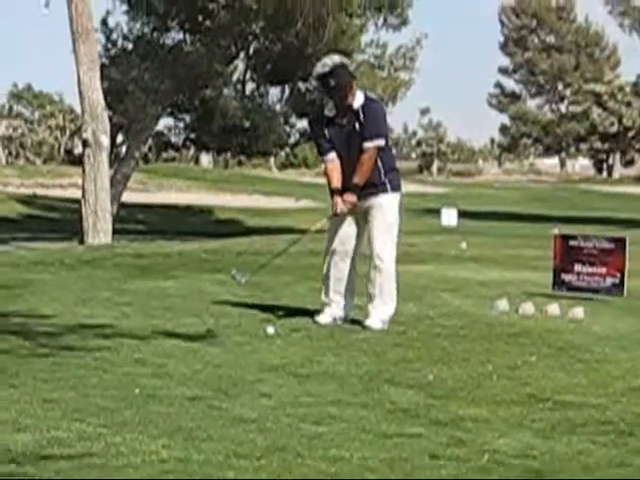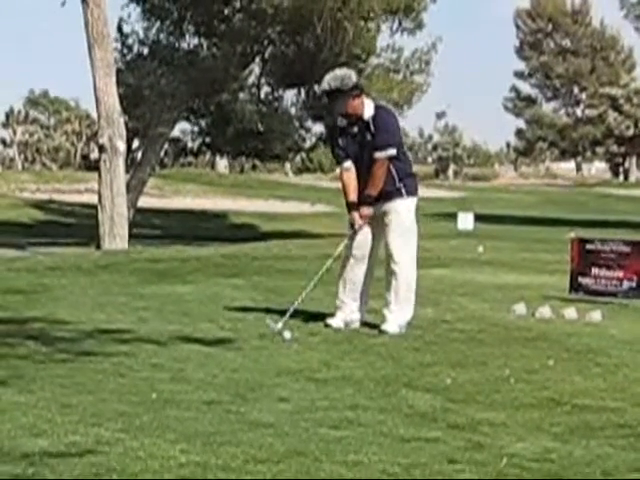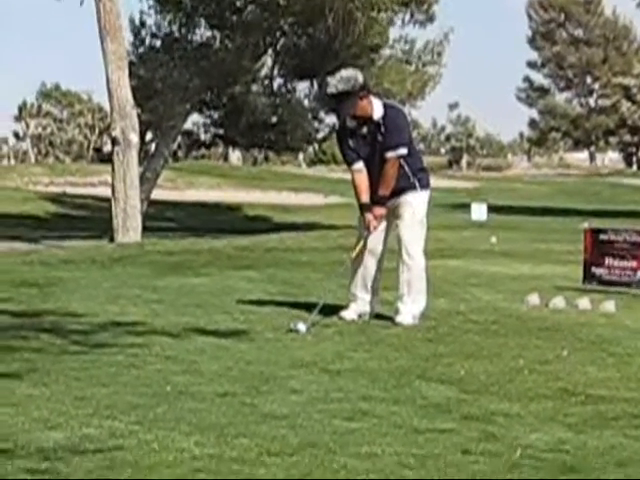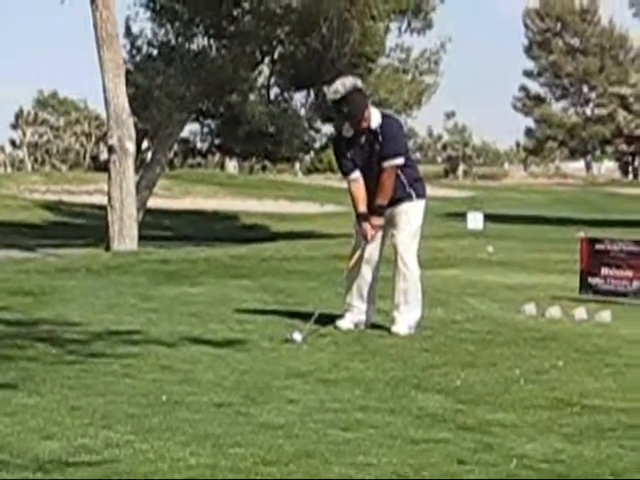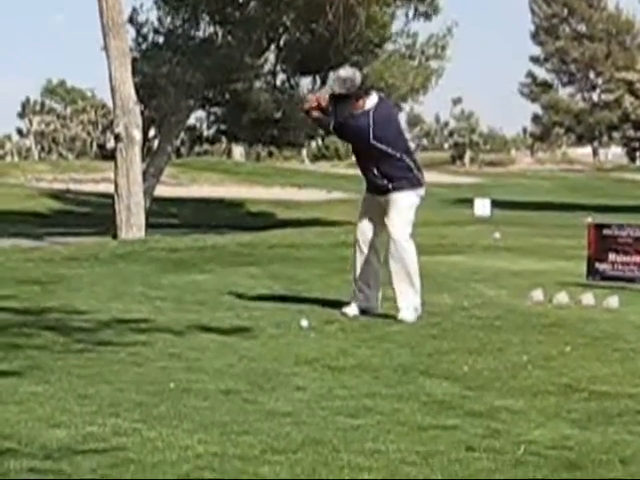
dt=1s
person 1, frame 1
left shoulder: (371, 108)
right shoulder: (321, 120)
left elbow: (370, 153)
right elbow: (330, 159)
left wrist: (353, 190)
right wrist: (336, 193)
left hip: (380, 189)
right hip: (348, 193)
left knee: (382, 252)
right knee: (337, 250)
left ankle: (380, 312)
right ankle: (336, 307)
person 1, frame 2
left shoulder: (382, 117)
right shoulder: (337, 128)
left elbow: (382, 163)
right elbow: (347, 169)
left wrist: (367, 201)
right wrist: (353, 206)
left hip: (397, 195)
right hip: (365, 201)
left knee: (399, 257)
right knee: (355, 254)
left ankle: (397, 317)
right ankle: (349, 312)
person 1, frame 3
left shoulder: (392, 116)
right shoulder: (346, 129)
left elbow: (392, 163)
right elbow: (358, 170)
left wrist: (380, 202)
right wrist: (366, 207)
left hip: (410, 189)
right hip: (376, 195)
left knee: (410, 247)
right knee: (367, 247)
left ankle: (410, 308)
right ankle: (361, 304)
person 1, frame 4
left shoulder: (389, 126)
right shoulder: (341, 139)
left elbow: (389, 173)
right elbow: (354, 180)
left wrist: (378, 213)
right wrist: (363, 217)
left hip: (406, 199)
right hip: (371, 204)
left knee: (405, 255)
right knee: (363, 255)
left ankle: (406, 318)
right ankle: (357, 313)
person 1, frame 5
left shoulder: (363, 125)
right shoulder: (376, 102)
left elbow: (330, 125)
right elbow: (337, 120)
left wrist: (316, 108)
right wrist: (324, 101)
left hip: (404, 187)
right hip: (377, 188)
left knee: (398, 237)
right knee: (364, 238)
left ankle: (409, 305)
right ankle: (365, 299)
